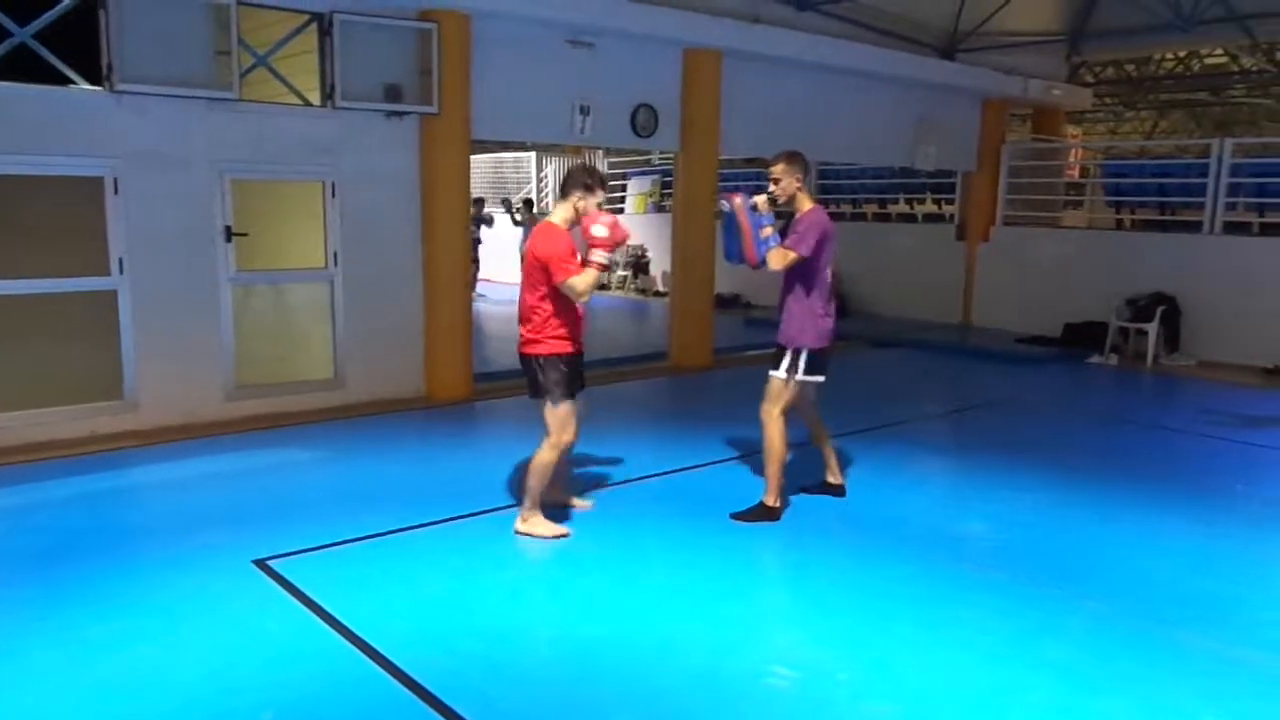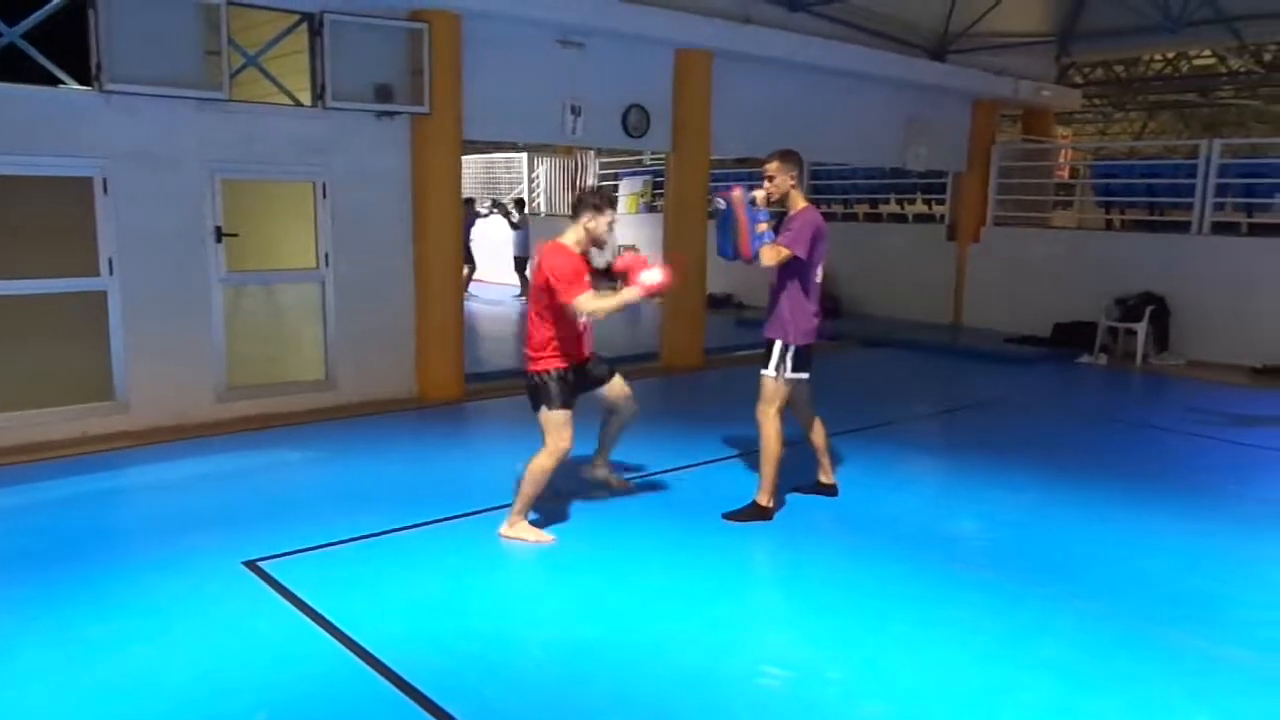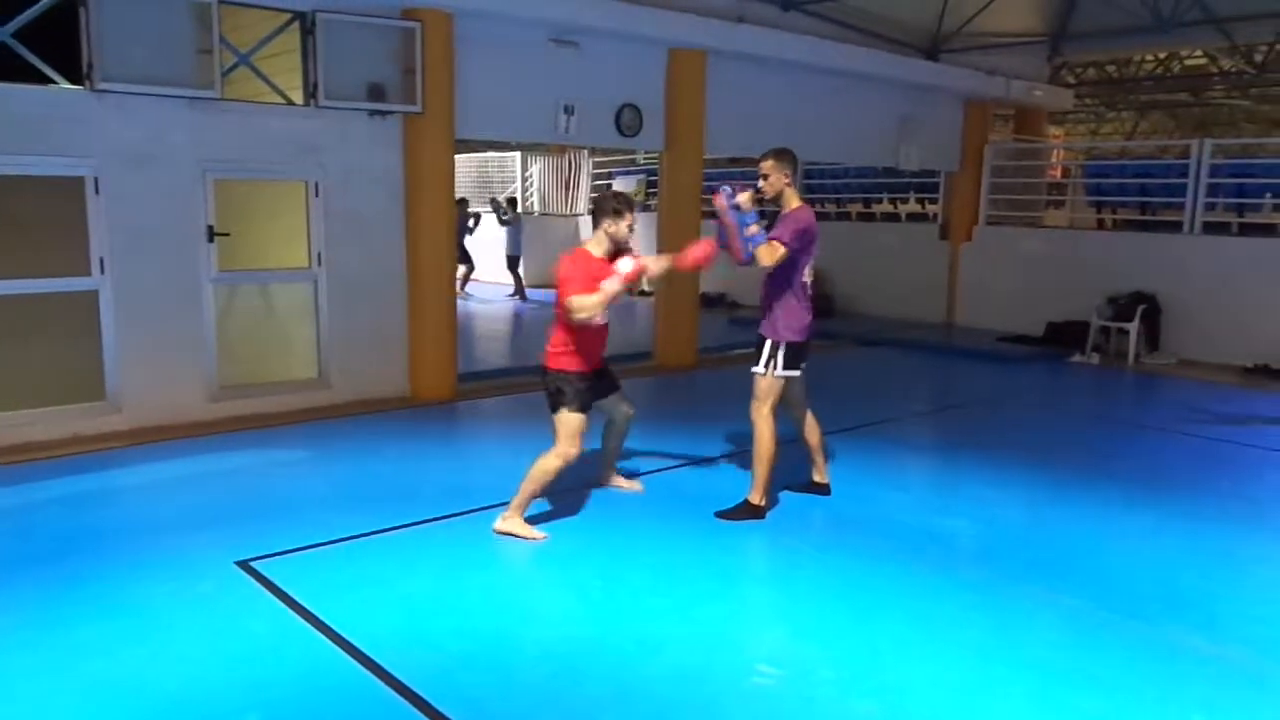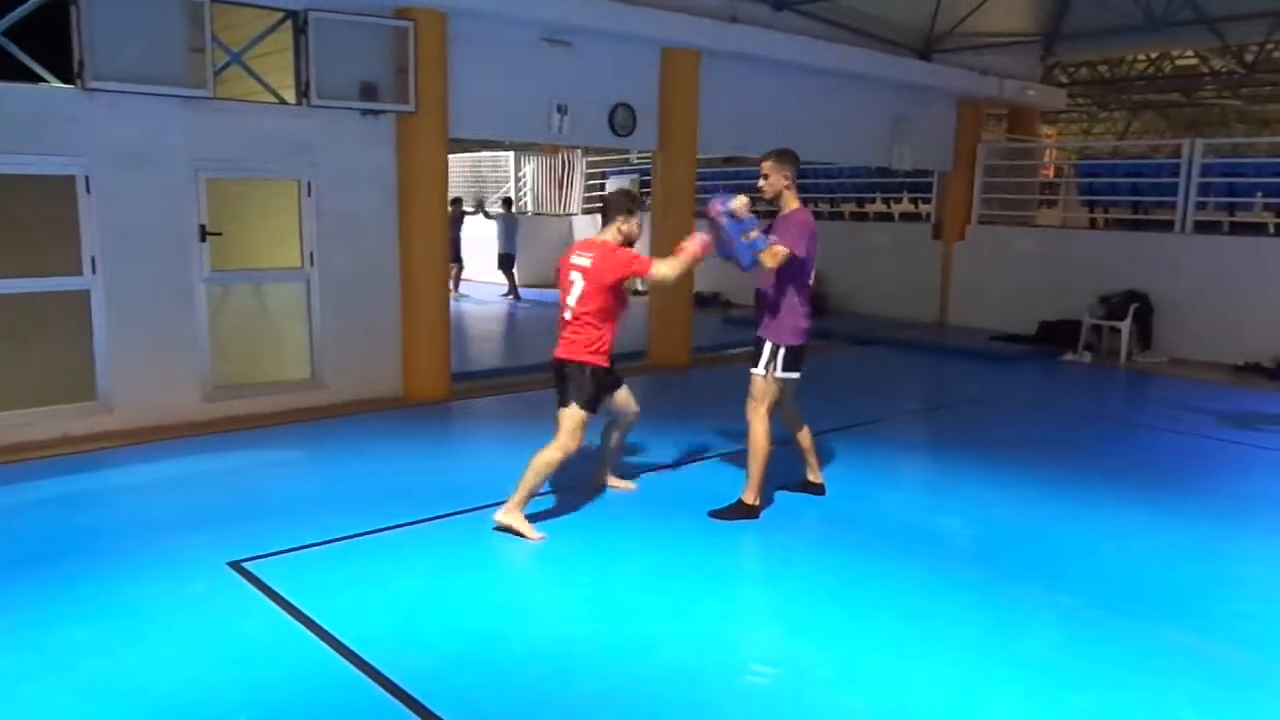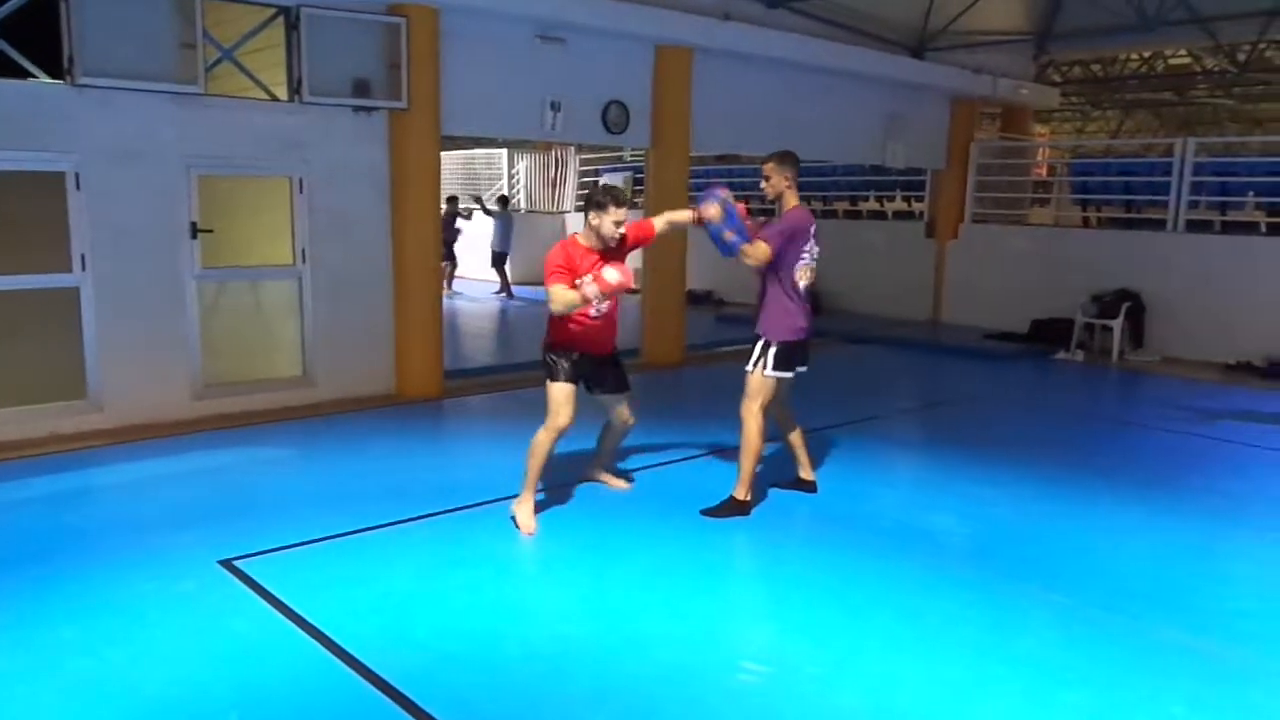
dt=0.2s
person 1, frame 1
left shoulder: (814, 221)
right shoulder: (801, 221)
left elbow: (776, 262)
right elbow: (761, 259)
left hip: (803, 335)
right hip: (805, 332)
left knee: (771, 412)
right knee: (805, 408)
left ankle: (771, 502)
right ankle: (834, 478)
person 1, frame 2
left shoulder: (807, 221)
right shoulder: (795, 219)
left elbow: (769, 258)
right elbow: (766, 256)
left hip: (790, 332)
right hip: (796, 330)
left knee: (767, 411)
right knee: (802, 407)
left ankle: (764, 502)
right ankle: (826, 478)
person 1, frame 3
left shoulder: (800, 219)
right shoulder: (783, 218)
left elbow: (765, 259)
right elbow: (753, 256)
left wrist: (747, 218)
right wrist: (739, 217)
left hip: (783, 329)
right hip: (785, 327)
left knee: (761, 410)
right knee: (797, 405)
left ankle: (756, 501)
right ankle: (820, 477)
person 1, frame 4
left shoulder: (799, 221)
right shoulder: (784, 221)
left elbow: (769, 261)
right elbow: (755, 264)
left wrist: (742, 221)
left hip: (783, 332)
right hip: (786, 330)
left knee: (757, 411)
right knee: (785, 407)
left ankle: (750, 500)
right ankle: (814, 477)
person 1, frame 5
left shoulder: (793, 219)
right shoulder: (800, 220)
left elbow: (754, 258)
right elbow: (768, 256)
left wrist: (721, 224)
right wrist: (757, 233)
left hip: (781, 329)
right hip: (791, 328)
left knee: (751, 408)
right knee: (775, 404)
left ankle: (741, 495)
right ankle: (806, 474)
person 2, frame 1
left shoulder: (556, 234)
right shoulder: (552, 240)
left elbow: (575, 272)
right elbow: (579, 288)
left wrist: (600, 250)
right wrist: (601, 253)
left hip: (564, 345)
right hip: (547, 351)
left knee: (570, 427)
right knee: (562, 436)
left ankle: (557, 490)
right ankle: (528, 515)
person 2, frame 2
left shoulder: (580, 253)
right shoulder: (556, 259)
right elbow: (592, 309)
right wrist: (638, 291)
left hip: (578, 357)
right hip: (548, 365)
left knee: (625, 403)
right knee: (559, 445)
left ankle: (599, 465)
right ankle: (515, 521)
person 2, frame 3
left shoulder: (609, 261)
right shoulder: (579, 265)
left elbow: (646, 269)
right elbow: (583, 312)
right wrist: (617, 282)
left hip: (591, 364)
right hip: (568, 369)
left knee: (623, 413)
right knee: (567, 450)
left ankle: (608, 474)
right ankle: (510, 516)
person 2, frame 4
left shoulder: (577, 252)
right shoulder: (613, 256)
right elbow: (667, 273)
right wrist: (695, 248)
left hip: (595, 359)
right hip: (579, 361)
left knee: (628, 411)
right knee: (568, 443)
left ankle: (605, 473)
right ankle: (513, 509)
person 2, frame 5
left shoulder: (621, 240)
right shoulder: (561, 254)
left elbow: (664, 221)
right elbow: (557, 305)
right wrist: (594, 287)
left hip: (604, 351)
right hip: (566, 349)
left knee: (623, 419)
right knee: (558, 421)
left ankle: (599, 469)
right ankle: (525, 500)
